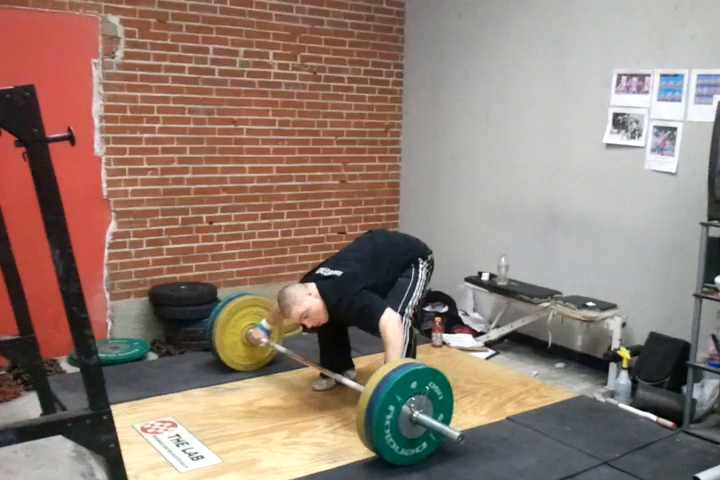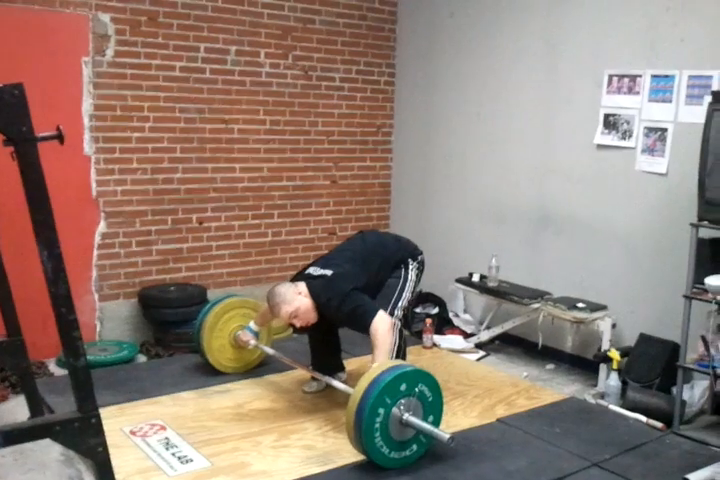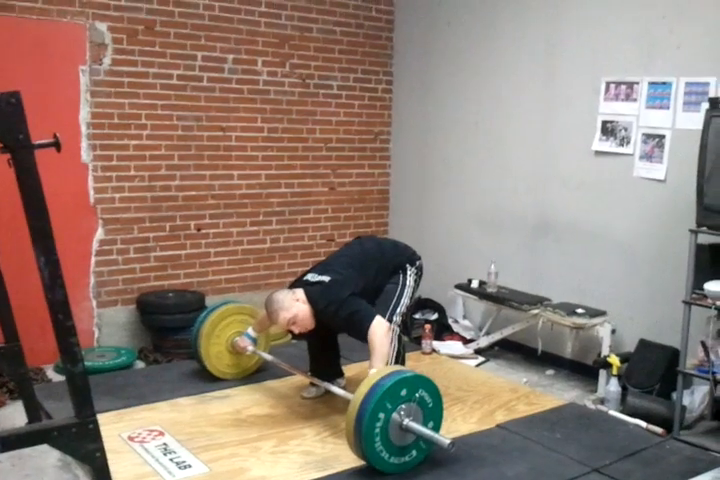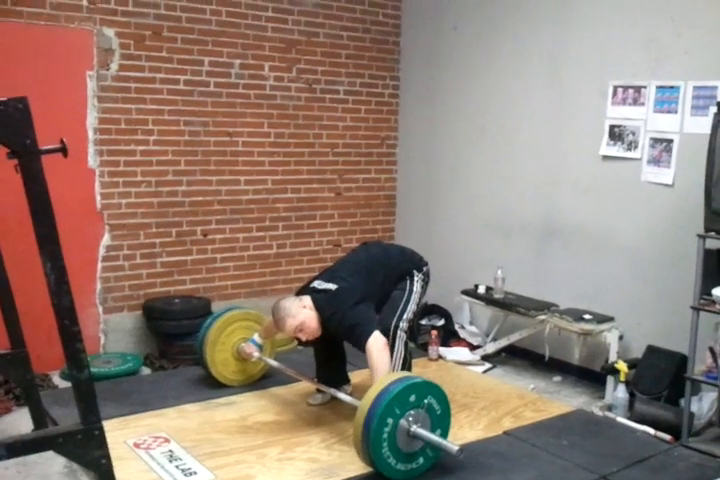
dt=0.2s
person 1, frame 1
left shoulder: (343, 295)
right shoulder: (308, 286)
left elbow: (391, 320)
right elbow: (286, 304)
right wrist: (264, 327)
left hip: (413, 259)
right hip: (376, 252)
left knee: (399, 315)
right knee: (330, 316)
right ankle: (339, 369)
person 1, frame 2
left shoulder: (334, 295)
right shoulder: (297, 286)
left elbow: (384, 322)
right elbow: (274, 305)
right wrist: (252, 328)
left hip: (403, 260)
right hip: (367, 254)
left knee: (389, 314)
right knee: (320, 317)
right ankle: (330, 371)
person 1, frame 3
left shoulder: (331, 301)
right shoulder: (295, 293)
left elbow: (381, 327)
right elbow: (273, 312)
right wrist: (250, 335)
left hip: (401, 265)
right hip: (366, 261)
left knee: (389, 321)
right knee: (319, 323)
right ankle: (329, 377)
person 1, frame 4
left shoulder: (338, 309)
right shoulder: (302, 300)
left elbow: (378, 344)
right elbow: (279, 319)
right wrist: (256, 341)
left hip: (409, 271)
right hip: (372, 264)
left knee: (392, 329)
right knee: (326, 328)
right ankle: (335, 384)
